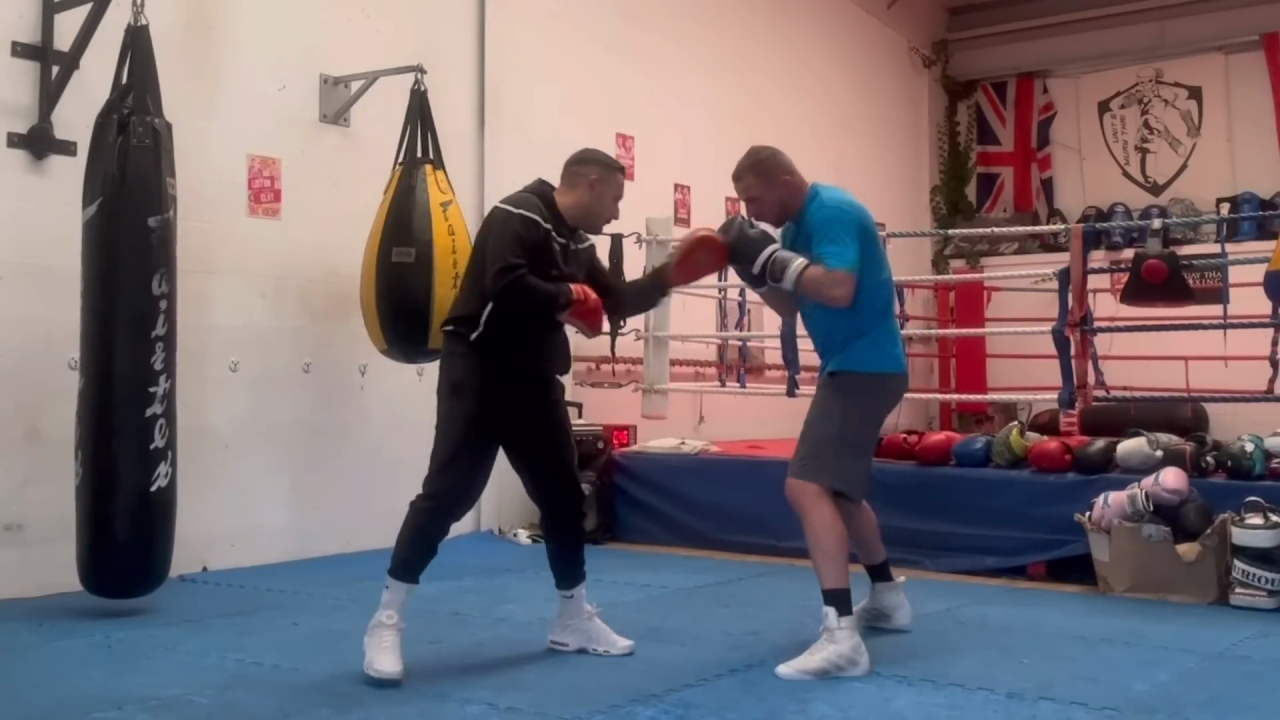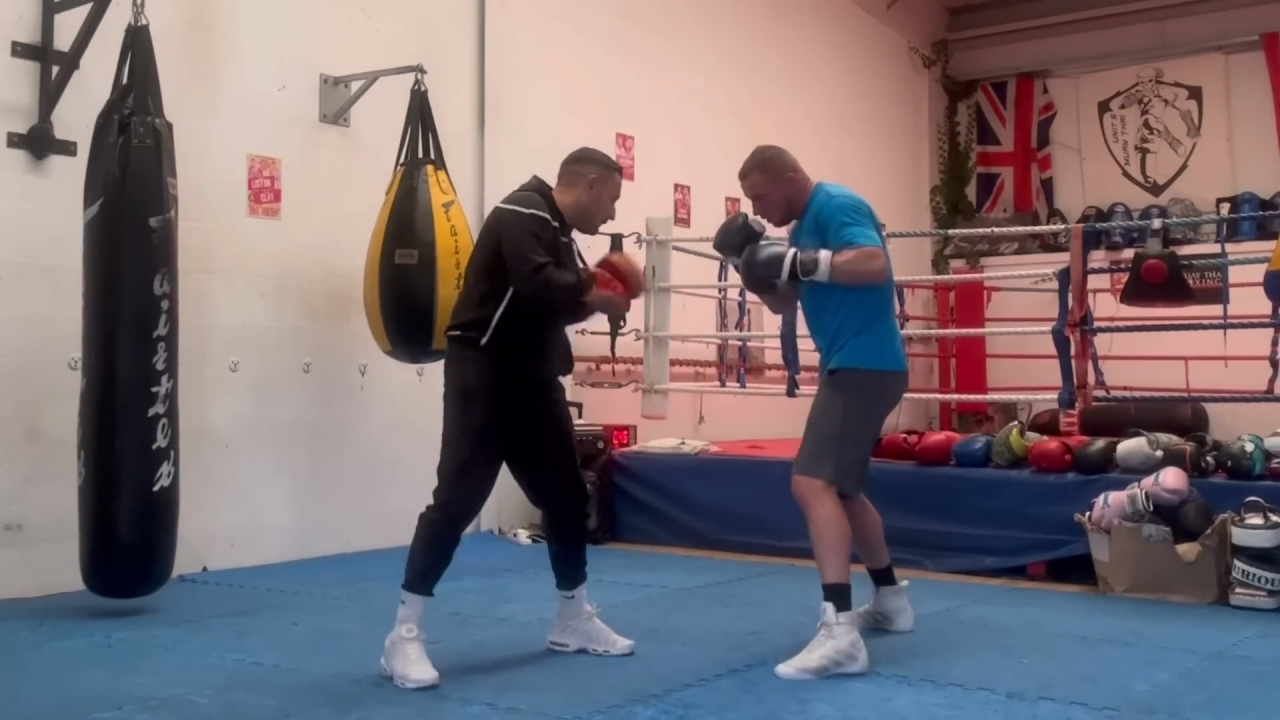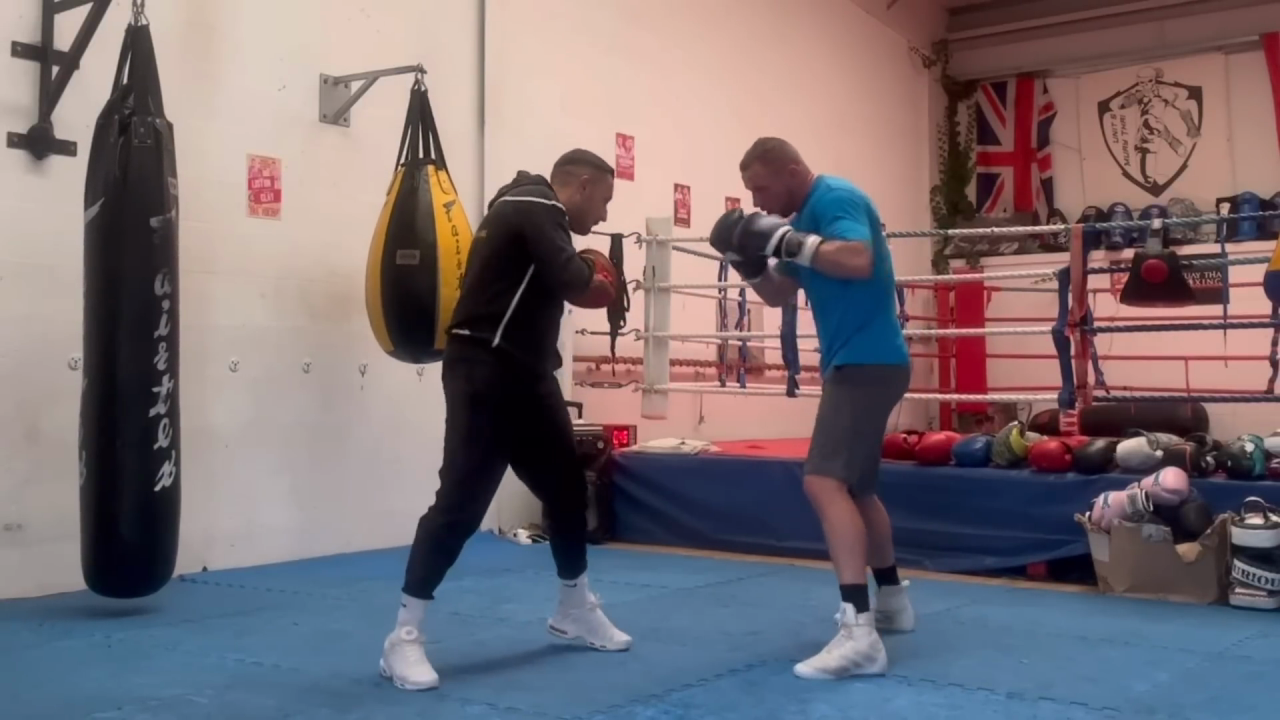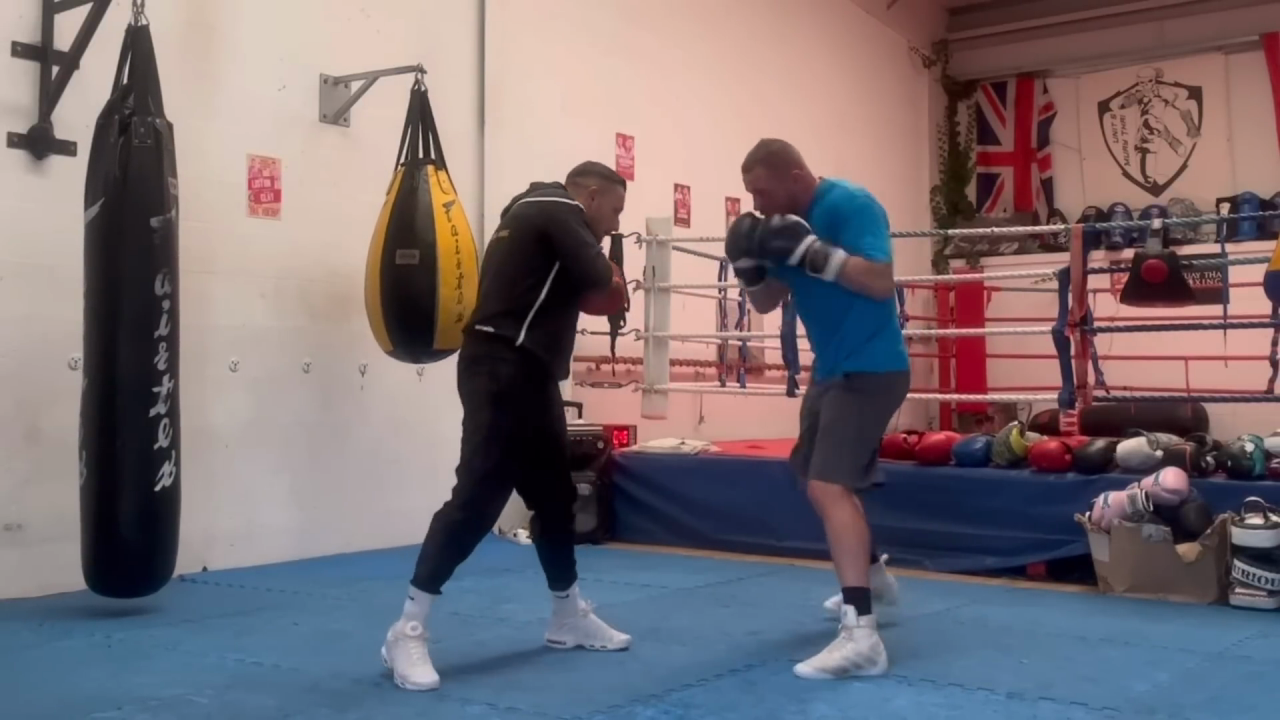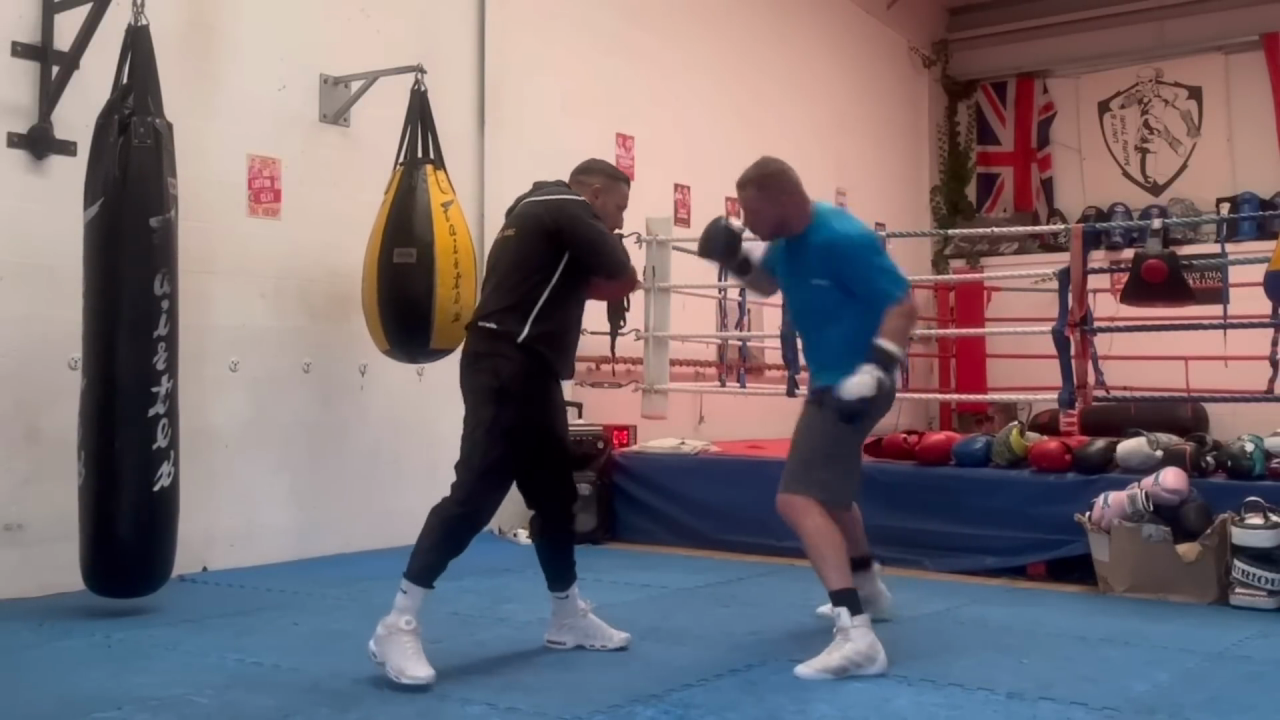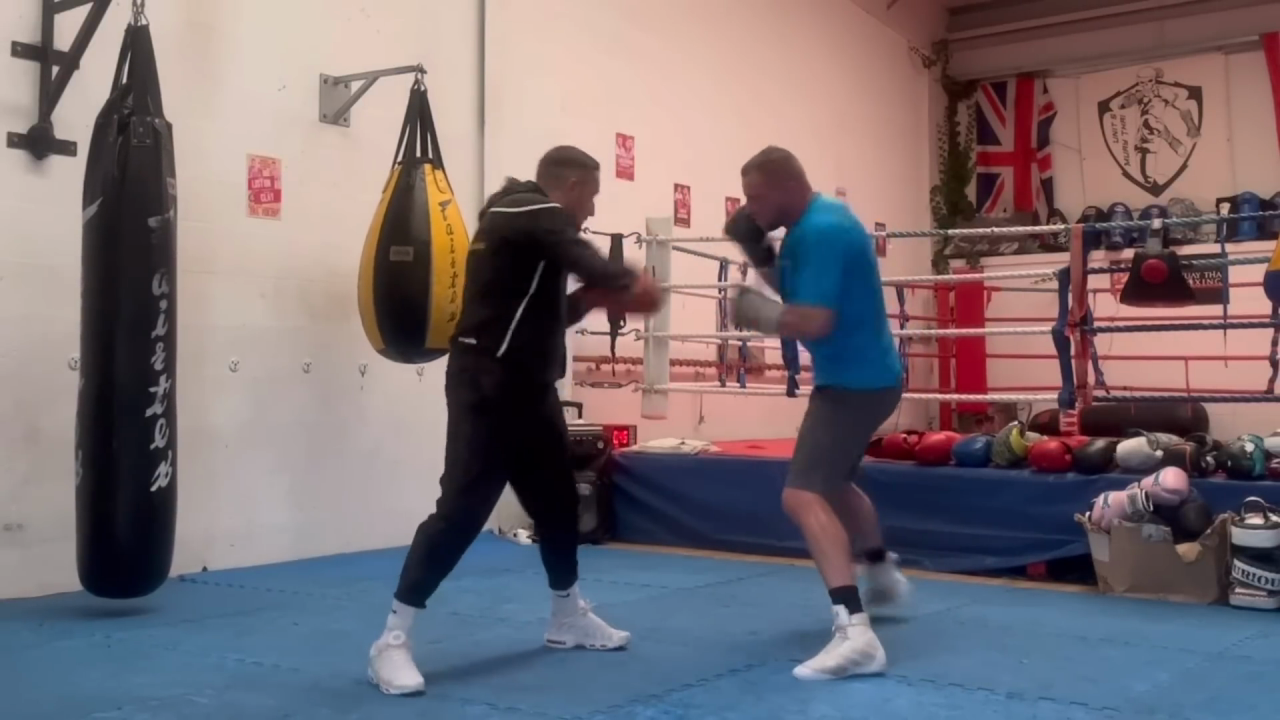
dt=0.2s
person 1, frame 1
left shoulder: (573, 240)
right shoulder: (518, 215)
left elbow: (613, 302)
right elbow: (504, 285)
left wrist: (670, 274)
right wrist: (565, 298)
left hip: (533, 380)
right hip: (477, 369)
left knee: (563, 497)
right knee: (447, 492)
left ankle: (574, 620)
right ankle: (385, 623)
person 1, frame 2
left shoulder: (556, 230)
right shoulder: (522, 216)
left elbow: (559, 307)
right elbow: (541, 288)
left wrist: (597, 292)
right wrist: (588, 290)
left hip: (534, 380)
right hip: (483, 374)
left knee: (567, 497)
right knee: (458, 499)
left ankle: (574, 619)
right ankle: (404, 635)
person 1, frame 3
left shoulder: (529, 213)
right shoulder: (533, 207)
right elbow: (567, 279)
left wrist: (585, 275)
right wrist: (591, 276)
left hip: (524, 374)
right hip: (484, 372)
left knee: (566, 487)
right knee: (462, 500)
left ankle: (576, 608)
right ankle: (404, 638)
person 1, frame 4
left shoulder: (536, 220)
right shoulder: (555, 209)
right elbow: (596, 276)
left wrist: (596, 286)
right wrist: (608, 278)
left hip: (528, 376)
right hip: (502, 373)
left knee: (554, 496)
right knee: (477, 499)
left ankle: (569, 616)
right ankle: (408, 632)
person 1, frame 5
left shoulder: (540, 223)
right shoulder: (562, 207)
right elbow: (615, 268)
left wrist: (602, 283)
right wrist: (614, 279)
left hip: (533, 375)
right hip: (504, 371)
left knee: (555, 497)
right knee: (475, 495)
left ankle: (570, 618)
right ankle: (400, 626)
person 1, frame 6
left shoulder: (536, 221)
right shoulder: (525, 214)
right elbow: (595, 271)
left wrist: (589, 299)
right wrist: (633, 285)
left hip: (528, 384)
right hip: (487, 383)
left knee: (555, 499)
right knee: (462, 510)
left ankle: (569, 616)
right ankle: (393, 641)
person 2, frame 1
left shoulder: (832, 211)
right shoulder: (796, 225)
left elbow: (840, 290)
right elbow: (789, 306)
left wrist: (773, 259)
right wrist: (754, 266)
left hip: (864, 369)
right hip: (855, 369)
left knee: (806, 487)
right knee: (837, 487)
left ankle: (840, 636)
right ankle: (887, 596)
person 2, frame 2
left shoulder: (837, 206)
right shoulder: (802, 225)
left elbow: (875, 264)
right elbow: (784, 303)
left wrist: (800, 262)
right wrist: (755, 268)
left hip: (864, 368)
right hip: (848, 369)
left knee: (812, 483)
right knee: (843, 487)
left ankle: (839, 631)
right ankle: (889, 600)
person 2, frame 3
left shoulder: (837, 198)
right shoulder: (803, 216)
left elbow: (856, 262)
right elbow: (779, 294)
left wrist: (784, 243)
right wrist: (748, 256)
left hip: (870, 363)
right hip: (849, 364)
left knee: (824, 483)
right knee: (853, 484)
left ankle: (861, 634)
right ankle: (892, 601)
person 2, frame 4
left shoulder: (852, 203)
right shoulder: (778, 223)
left elbow: (881, 282)
right elbow: (763, 302)
left wrist: (810, 251)
right wrist: (750, 264)
left hip: (872, 369)
right hip: (829, 372)
left knee: (826, 487)
right knee: (824, 478)
left ankle: (861, 634)
right ankle: (873, 577)
person 2, frame 5
left shoulder: (842, 238)
right shoulder: (790, 238)
left elbow: (902, 307)
right elbow: (767, 285)
left wrist: (873, 370)
right wrist: (732, 255)
left hip: (852, 387)
right hip: (828, 383)
left knee: (798, 500)
right knee: (830, 486)
left ankle: (858, 633)
right ankle: (861, 582)
person 2, frame 6
left shoulder: (825, 229)
right shoulder: (806, 226)
left elbow: (813, 322)
right elbow: (787, 287)
left wrist: (754, 310)
right wrist: (759, 249)
left hip: (854, 383)
right hip: (862, 380)
left knee: (803, 496)
right knee: (831, 479)
left ankle: (855, 634)
right ankle: (882, 571)
